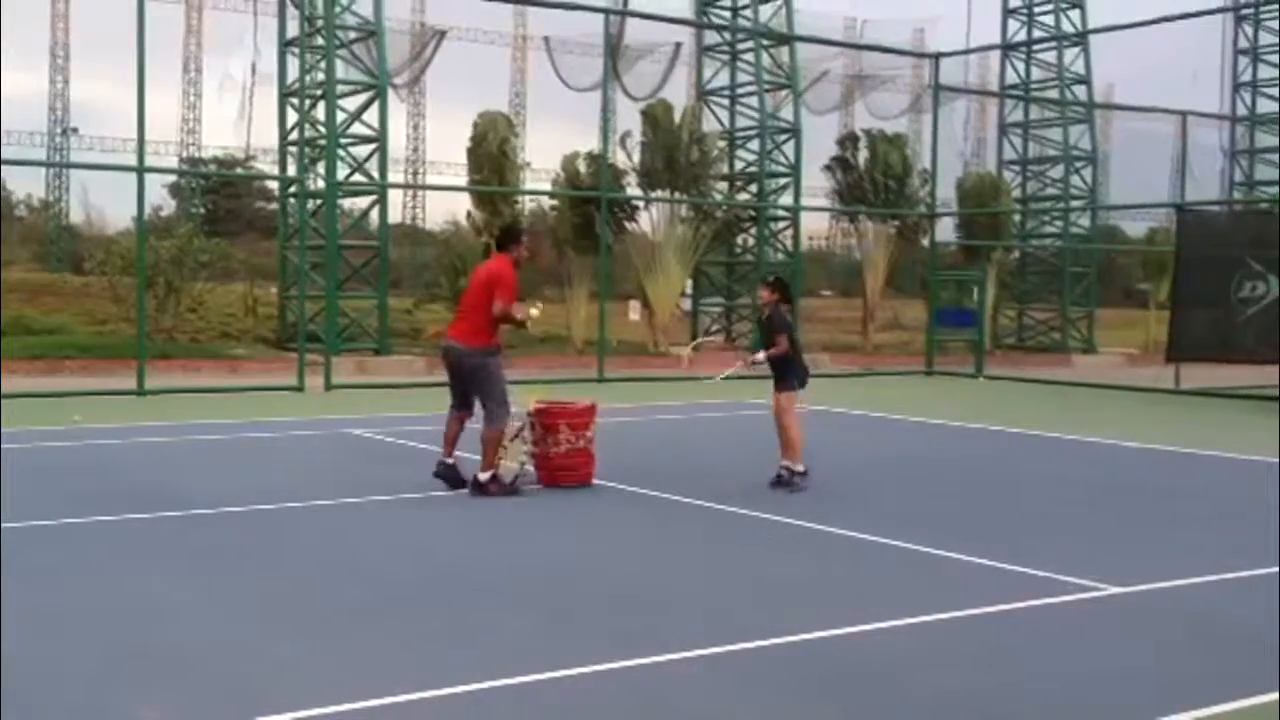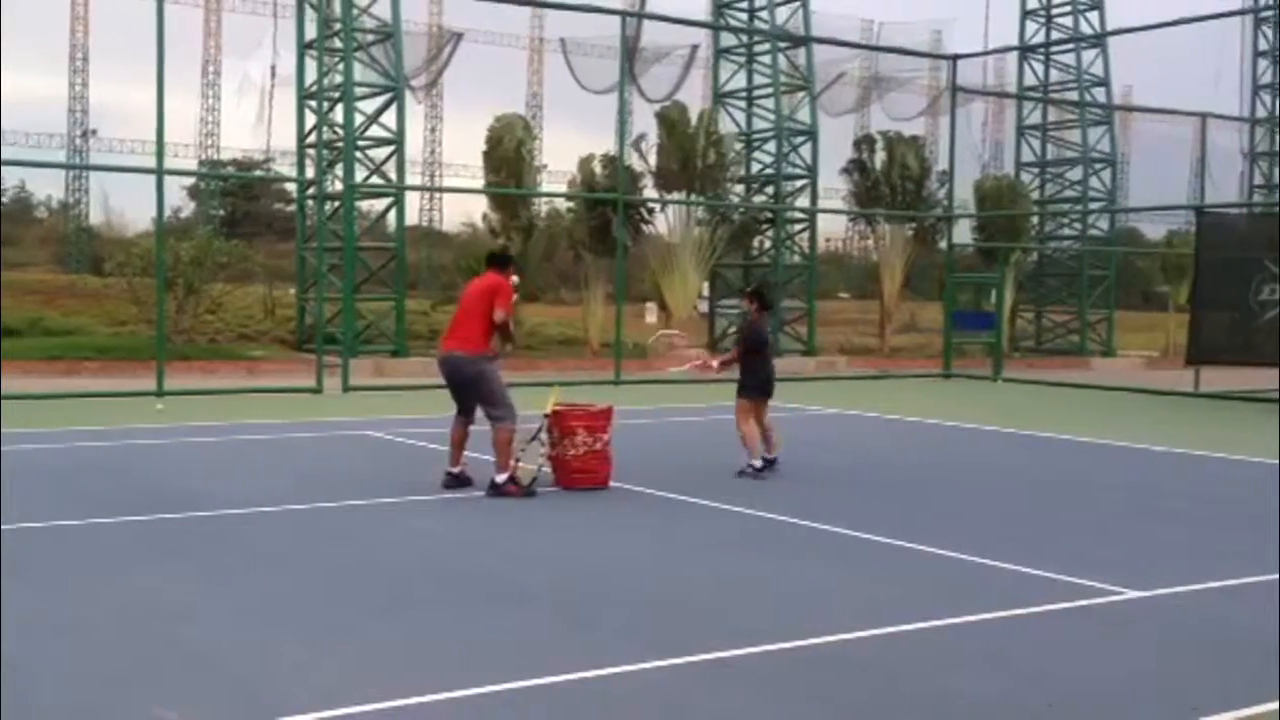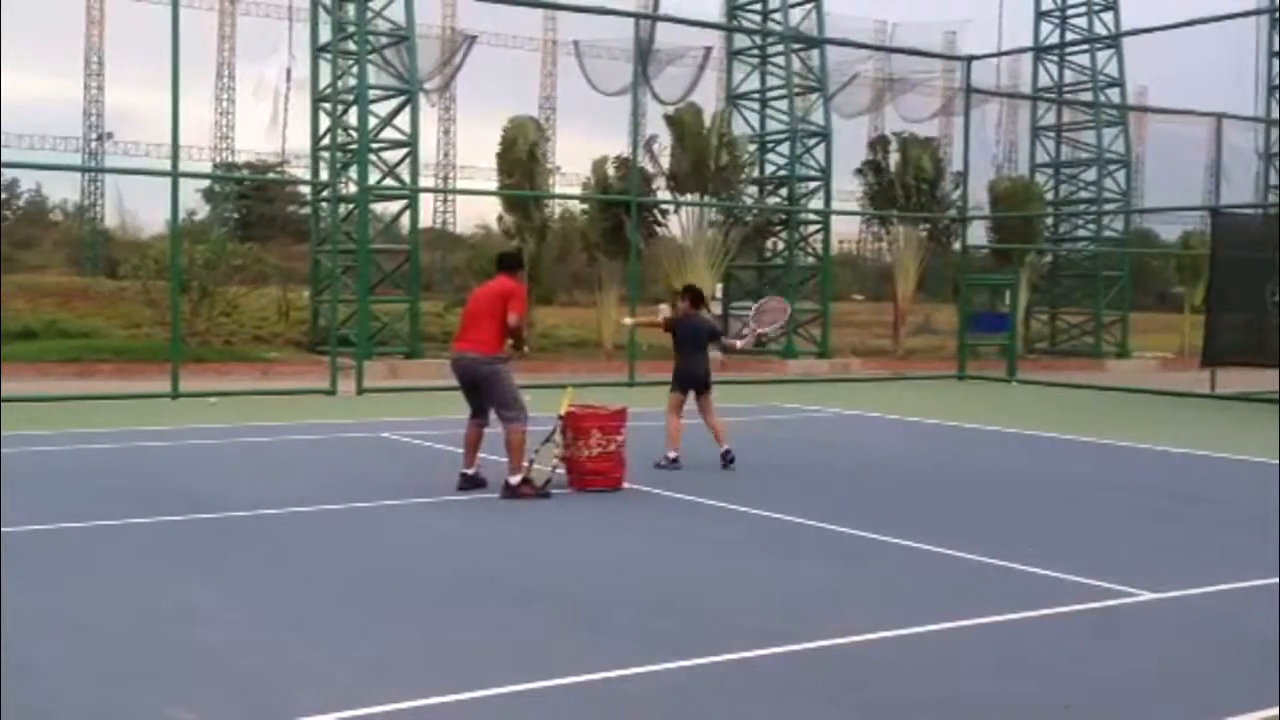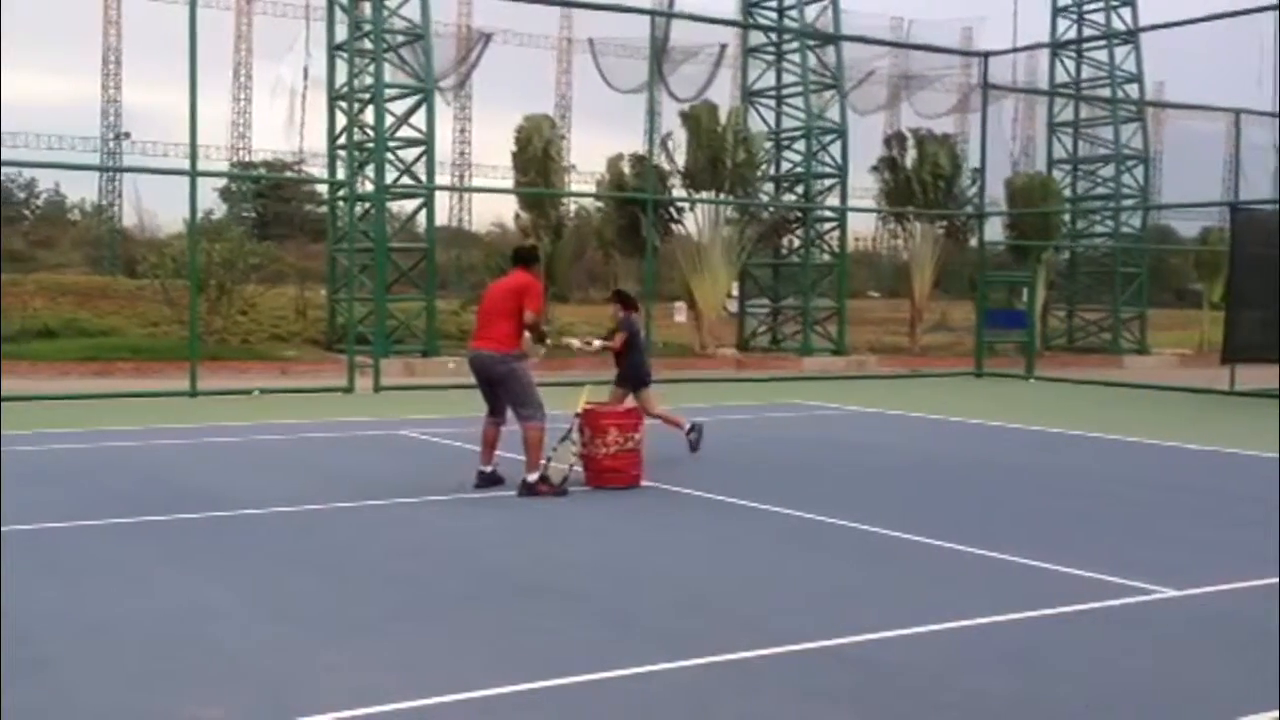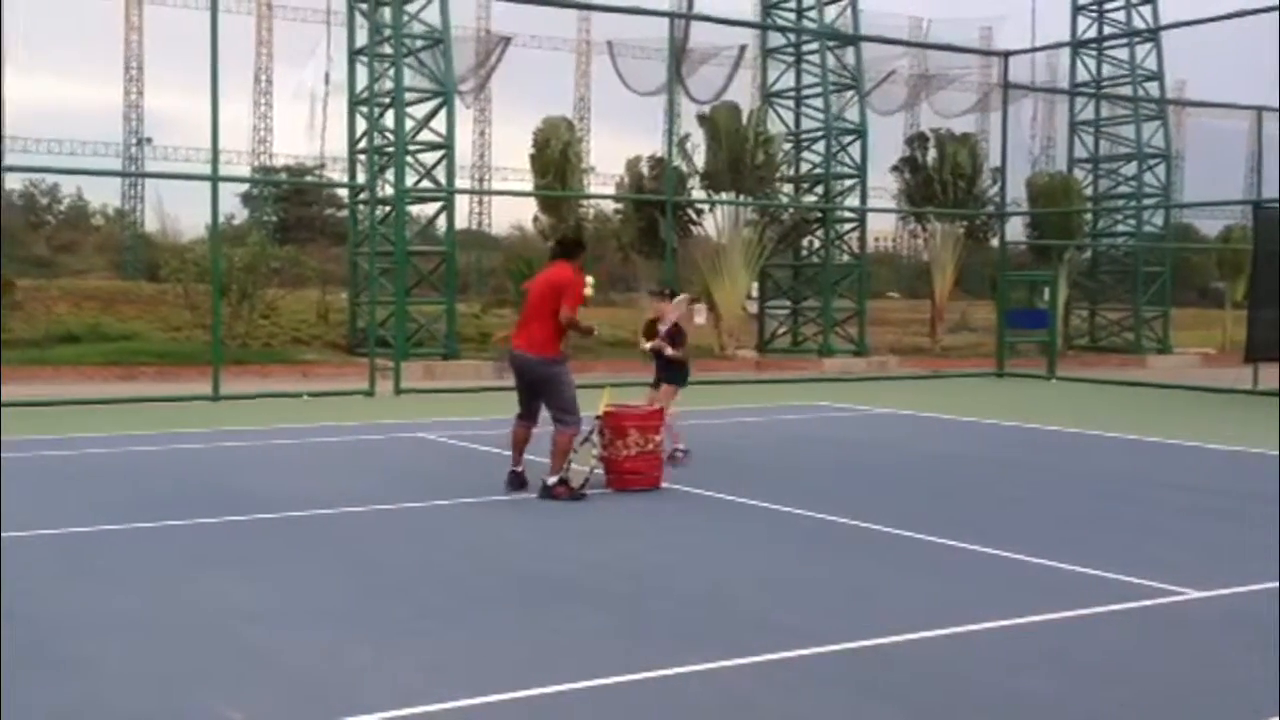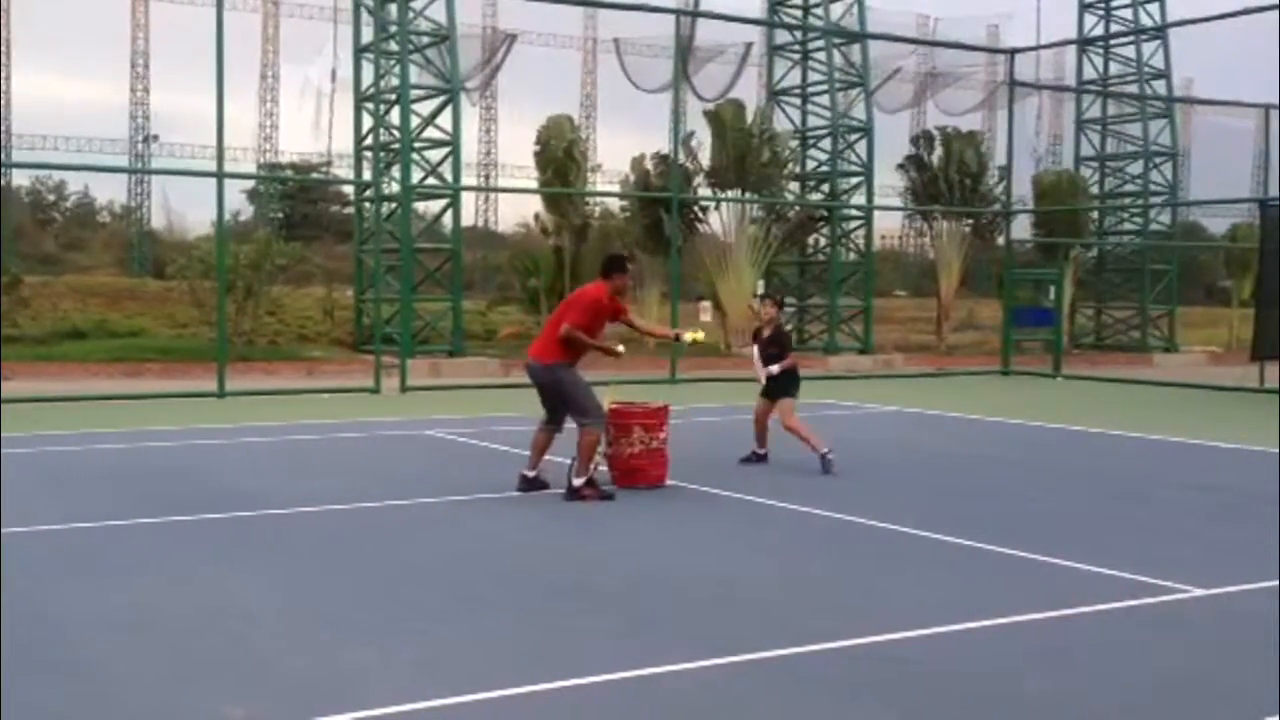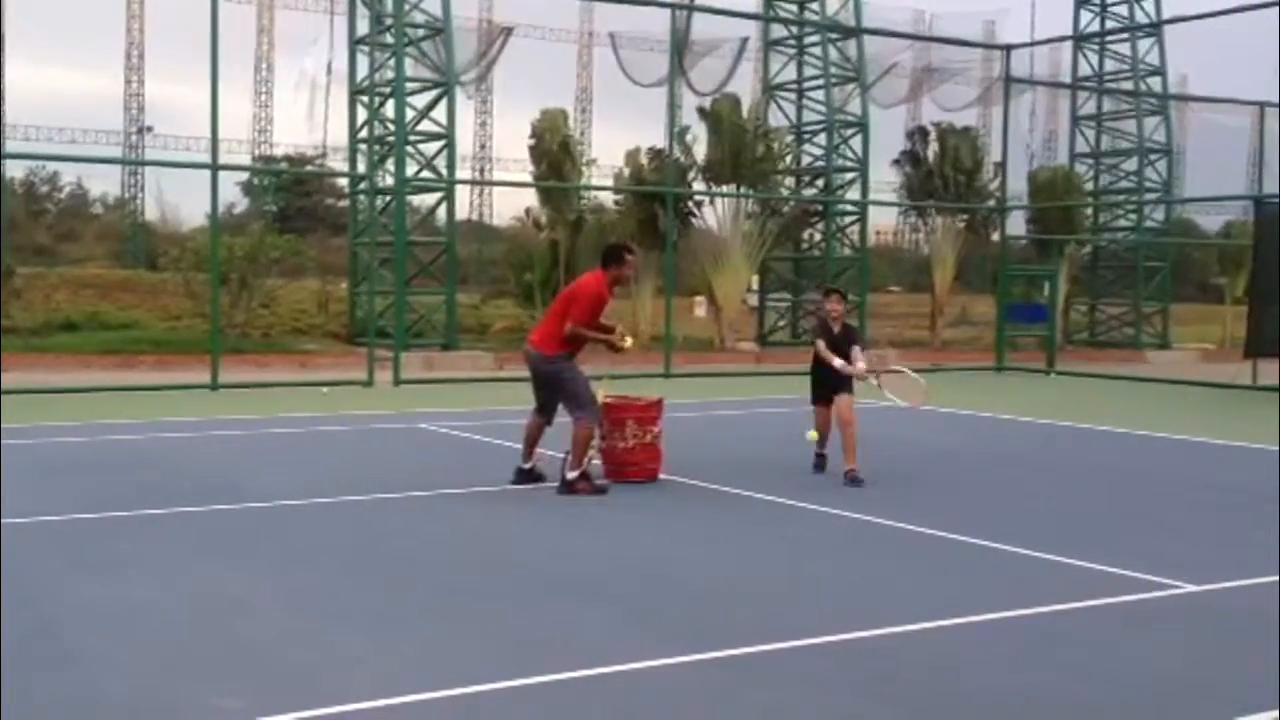
dt=0.7s
person 1, frame 1
left shoulder: (483, 267)
right shoulder: (506, 271)
right elbow: (499, 311)
left wrist: (513, 314)
right wrist: (518, 319)
left hip: (453, 344)
right hip: (478, 350)
left knee: (461, 407)
right knee: (497, 414)
left ankle: (446, 463)
right ankle: (485, 478)
person 1, frame 2
left shoulder: (474, 284)
right shoulder: (502, 284)
right elbow: (500, 318)
right wrist: (508, 336)
left hip: (447, 354)
right hip: (473, 357)
left knee: (464, 413)
right knee: (504, 416)
left ankle: (454, 472)
right ankle: (502, 479)
person 1, frame 3
left shoulder: (480, 289)
right shoulder: (515, 288)
right elbow: (513, 322)
right wrist: (519, 342)
left hip: (459, 355)
right hip: (486, 358)
left knee: (478, 414)
right knee: (515, 416)
left ankle: (468, 473)
right ankle: (515, 482)
person 1, frame 4
left shoulder: (495, 285)
right shoulder: (531, 283)
right elbow: (529, 319)
right wrist: (540, 335)
left hip: (477, 353)
right hip: (503, 356)
left knee: (495, 412)
right knee: (533, 414)
left ankle: (486, 471)
right ankle: (533, 479)
person 1, frame 5
left shoulder: (542, 275)
right shoulder: (573, 278)
right elbow: (566, 318)
right wrist: (584, 328)
left hip: (519, 352)
right hip: (545, 357)
left knee: (526, 415)
right knee: (569, 421)
left ankle: (516, 473)
right ankle: (553, 483)
person 1, frame 6
left shoulder: (609, 300)
right shoulder: (592, 296)
left elbow: (639, 324)
right elbow: (565, 332)
left wrist: (675, 334)
right wrist: (601, 346)
left hip: (539, 362)
right hip: (552, 365)
left knee: (553, 419)
right knee: (593, 420)
left ankle: (529, 475)
right ankle: (579, 484)
person 1, frame 7
left shoulder: (598, 285)
right shoulder: (593, 289)
left elbow: (586, 321)
right elbow: (570, 330)
left wrist: (612, 330)
right wrist: (605, 339)
left hip: (537, 350)
right hip: (553, 356)
left knee: (544, 411)
right knee: (587, 413)
left ankle: (526, 468)
right ankle: (573, 478)
person 2, frame 1
left shoulder: (776, 317)
right shoulder: (765, 316)
left elbow: (783, 347)
left wrist: (762, 357)
right wrist: (762, 354)
left hip: (792, 371)
right hip: (783, 372)
left knee: (788, 419)
right knee: (780, 419)
left ankle: (798, 469)
right ankle: (788, 466)
person 2, frame 2
left shoulder: (749, 327)
right shoulder: (762, 324)
left elbow: (735, 355)
left wrist: (718, 362)
right wrist: (724, 361)
left hip: (752, 377)
right hip: (766, 377)
left knee: (744, 421)
right knee: (760, 418)
left ankle: (755, 464)
right ankle: (769, 457)
person 2, frame 3
left shoulder: (679, 321)
right shoulder: (707, 324)
left elbow: (654, 322)
right elbow: (724, 344)
left wrist: (632, 321)
right wrist: (738, 345)
left hip: (683, 372)
right hip: (703, 372)
left knee: (674, 414)
right knee: (709, 415)
left ankle: (672, 456)
right ankle: (725, 449)
person 2, frame 4
left shoulder: (626, 322)
right shoulder: (630, 321)
left elbow: (616, 345)
left wrist: (599, 344)
right wrist: (596, 344)
left hip: (630, 371)
right hip: (639, 369)
right knee: (650, 410)
right ankle: (689, 428)
person 2, frame 5
left shoulder: (677, 330)
right shoulder: (651, 325)
left elbow: (682, 356)
right elbow: (643, 343)
left wrist: (667, 349)
right wrist: (651, 345)
left hip: (676, 371)
right hip: (662, 371)
left knee: (660, 407)
left ankle: (679, 448)
person 2, frame 6
left shoulder: (781, 333)
right shoulder: (758, 333)
left elbow: (791, 360)
right elbow: (758, 357)
left wrist: (773, 369)
right wrist: (760, 369)
left hip: (787, 380)
right hip: (772, 381)
left knee: (788, 421)
right knee: (759, 416)
left ankle: (823, 452)
right ankle: (760, 452)
person 2, frame 7
left shoulder: (851, 331)
right shoulder: (820, 326)
left elbow: (857, 353)
right elbow: (822, 351)
left wrist: (860, 366)
right wrist: (839, 364)
left hip: (842, 381)
right hip: (820, 381)
left knee: (846, 419)
right knee: (823, 426)
left ankle: (850, 469)
right ankle: (820, 452)
